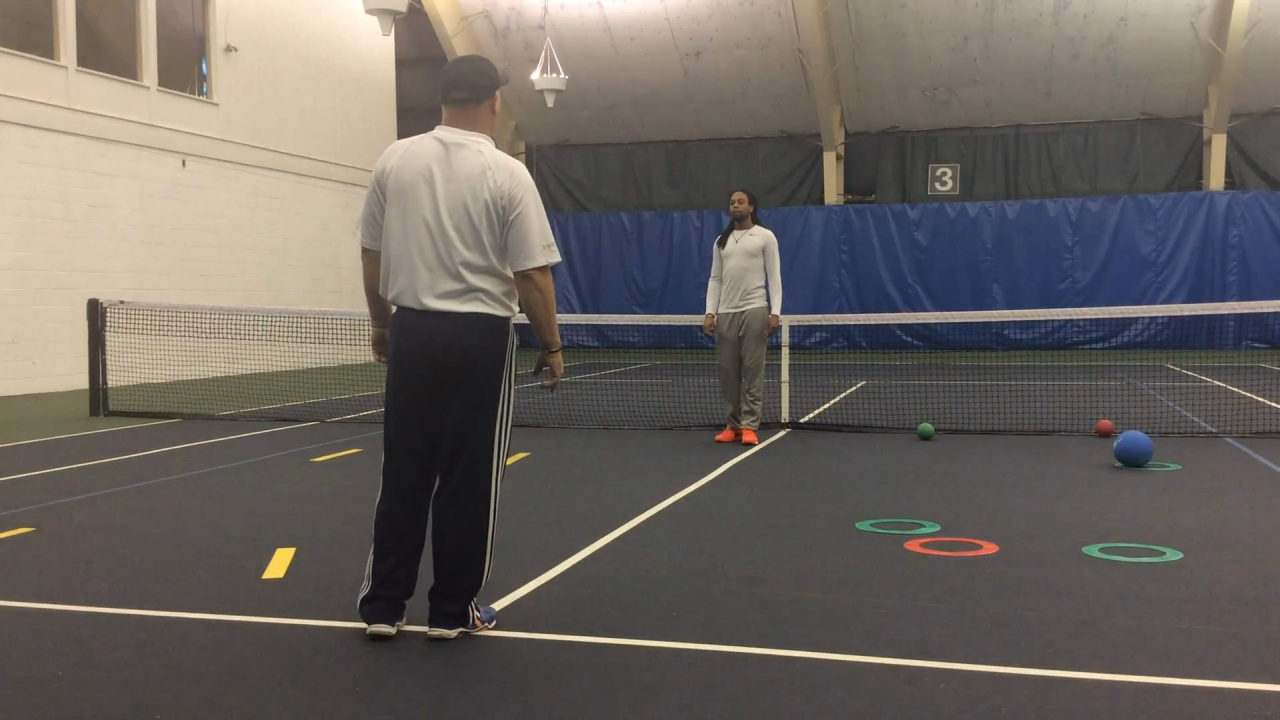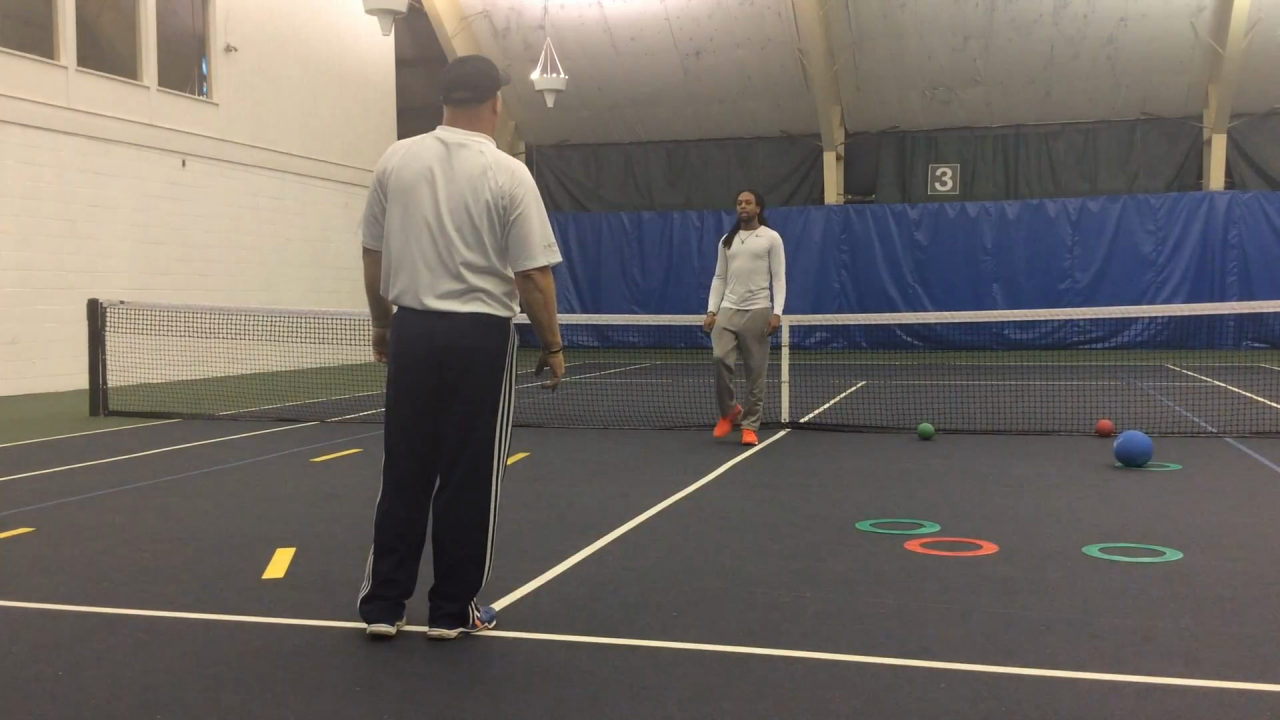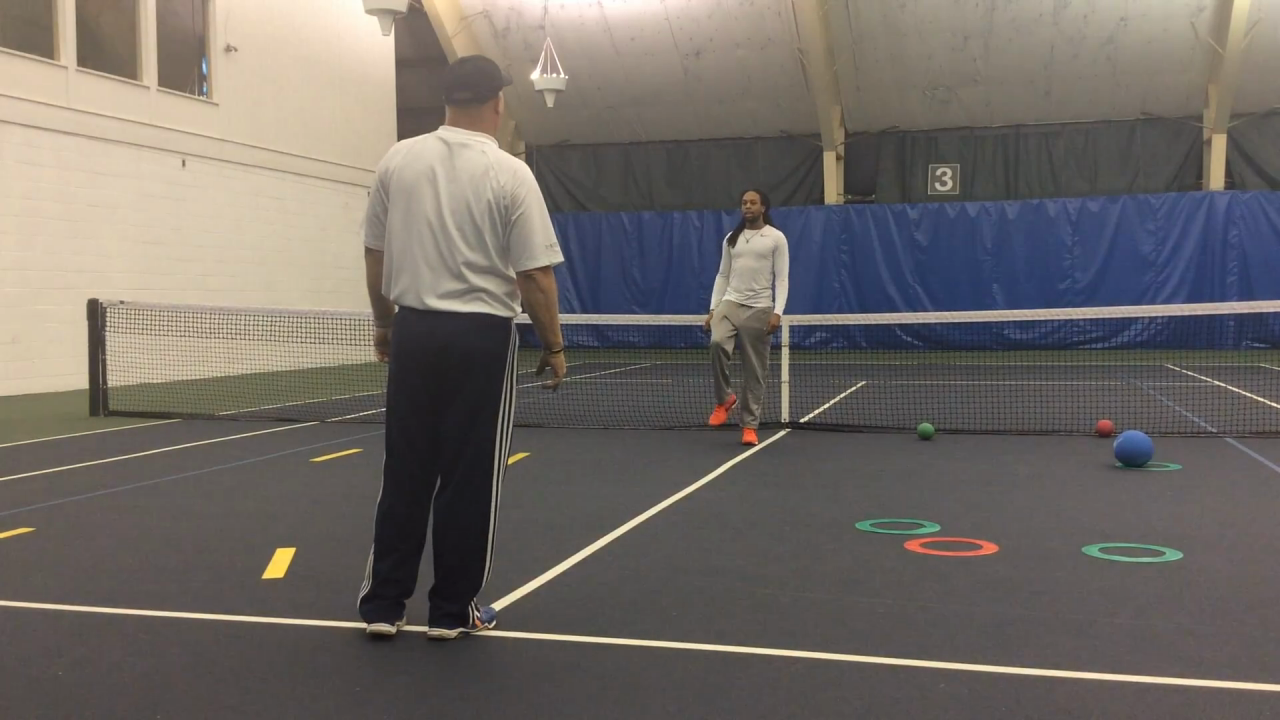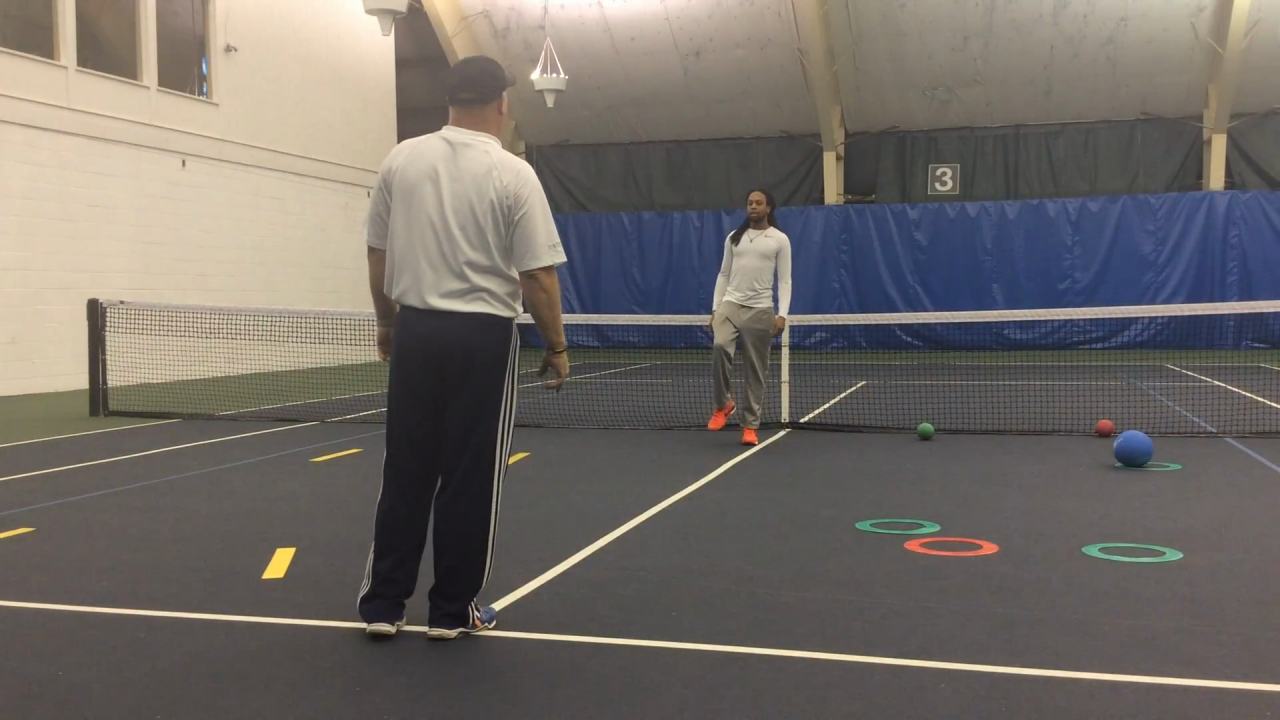
dt=0.2s
person 1, frame 1
left shoulder: (394, 159)
right shoulder: (507, 173)
left elbow: (372, 255)
right elbow: (532, 274)
left wrist: (381, 323)
right wrist: (552, 345)
left hip: (412, 332)
right hip: (479, 337)
left knee: (403, 474)
right knee: (467, 479)
left ankle: (383, 604)
right ankle: (452, 610)
person 1, frame 2
left shoulder: (396, 159)
right shoulder: (508, 173)
left elbow: (373, 255)
right elbow: (533, 275)
left wrist: (381, 322)
right wrist: (552, 346)
left hip: (412, 332)
right hip: (480, 337)
left knee: (404, 475)
right knee: (467, 480)
left ankle: (382, 604)
right ankle: (452, 610)
person 1, frame 3
left shoulder: (397, 159)
right shoulder: (509, 173)
left elbow: (375, 254)
right elbow: (535, 275)
left wrist: (383, 322)
right wrist: (554, 346)
left hip: (413, 332)
right hip: (481, 337)
left knee: (405, 475)
right knee: (468, 480)
left ankle: (382, 603)
right ankle: (452, 610)
person 1, frame 4
left shoulder: (401, 158)
right shoulder: (512, 173)
left elbow: (377, 253)
right elbow: (537, 274)
left wrist: (386, 321)
right wrist: (556, 345)
left hip: (415, 331)
right hip: (482, 336)
left knee: (405, 474)
right knee: (468, 480)
left ankle: (383, 603)
right ankle: (452, 610)
person 2, frame 1
left shoulder: (766, 237)
right shoulder: (721, 241)
left elbow: (774, 277)
right elbow: (715, 279)
left wrist: (775, 313)
right wrist: (710, 312)
left hip: (755, 311)
right hip: (726, 313)
left knee: (752, 371)
right knee: (729, 372)
left ankle: (749, 427)
right ankle: (733, 426)
person 2, frame 2
left shoulder: (772, 238)
right shoulder: (727, 240)
left elbow: (779, 279)
right elbow: (719, 278)
left wrist: (777, 313)
right wrist: (711, 311)
left hip: (758, 311)
right hip: (729, 308)
left knee: (755, 371)
right knee: (720, 358)
left ankle: (750, 426)
right ankle: (730, 412)
person 2, frame 3
left shoulder: (776, 238)
right shoulder: (731, 238)
left elbow: (781, 279)
right elbow: (722, 275)
left wrist: (777, 312)
right wrist: (713, 309)
left hip: (759, 309)
right hip: (730, 303)
left knee: (755, 370)
right knee: (717, 342)
left ankle: (750, 426)
right ankle: (724, 399)
person 2, frame 4
left shoulder: (780, 240)
right shoulder: (734, 237)
left elbow: (784, 281)
right elbow: (723, 275)
left wrist: (782, 314)
right wrist: (715, 309)
left hip: (760, 310)
right hip: (730, 304)
left knee: (755, 370)
right knee: (721, 347)
left ankle: (750, 426)
right ankle: (723, 405)
